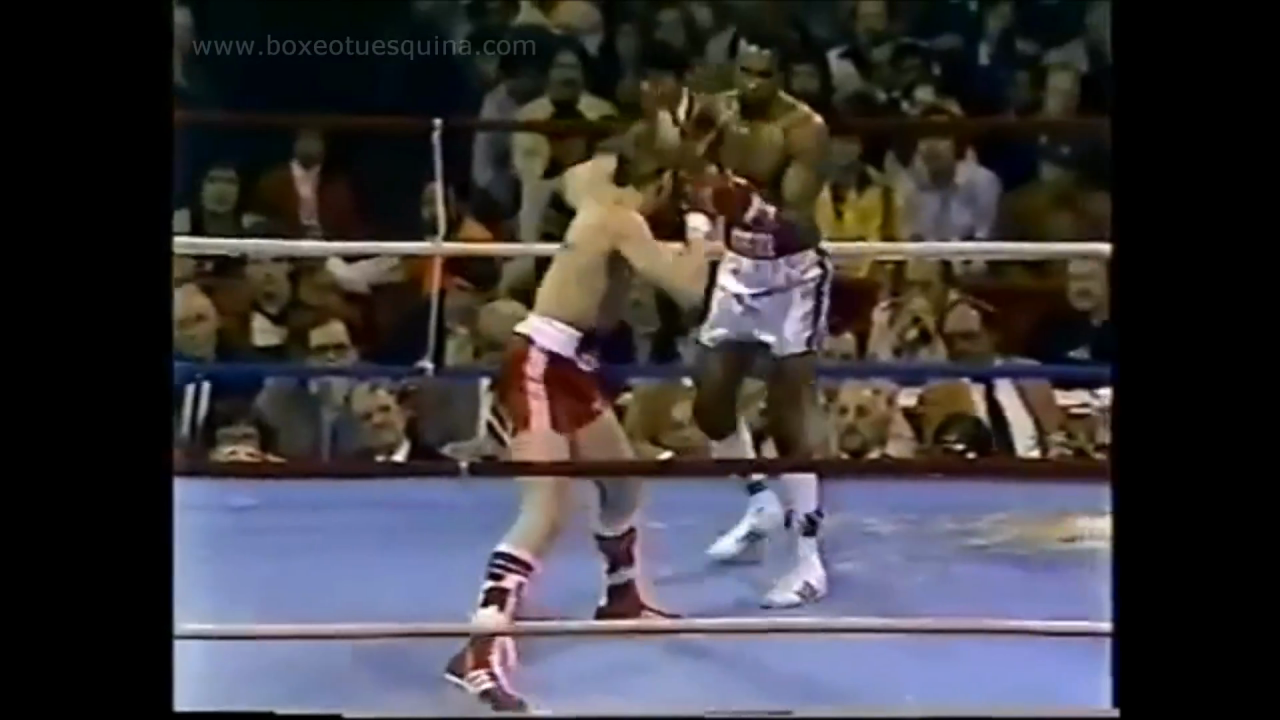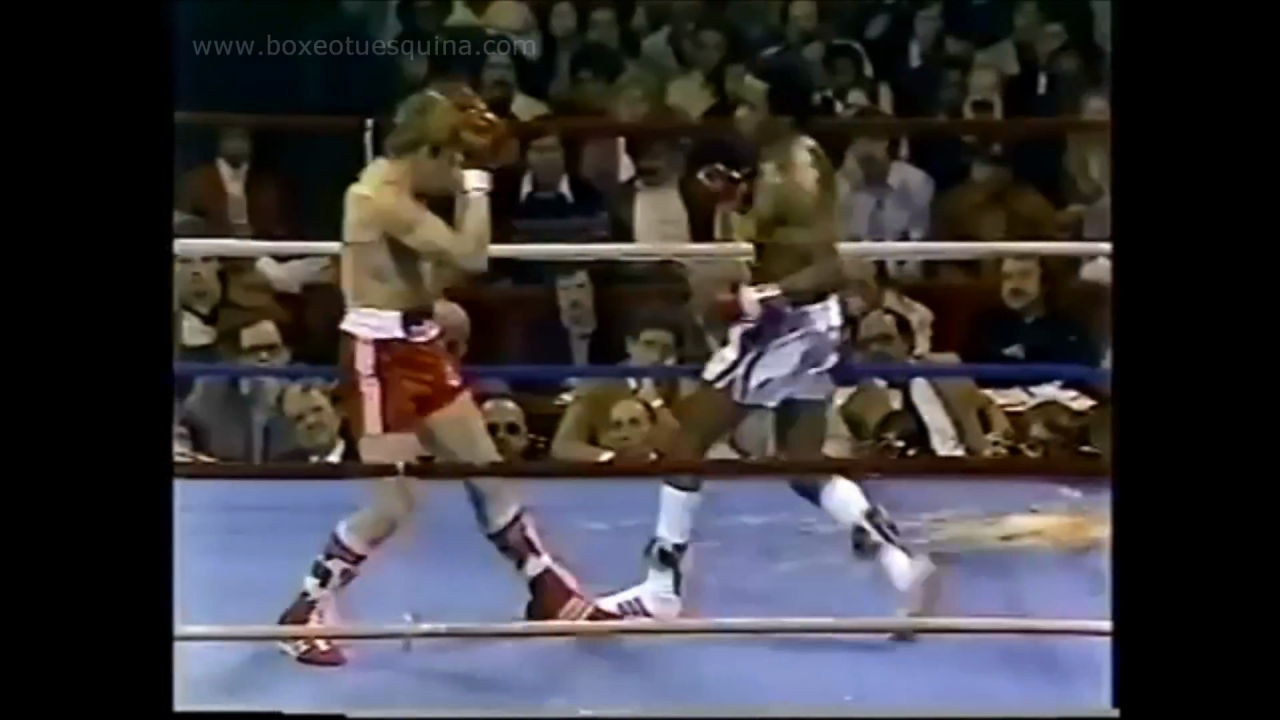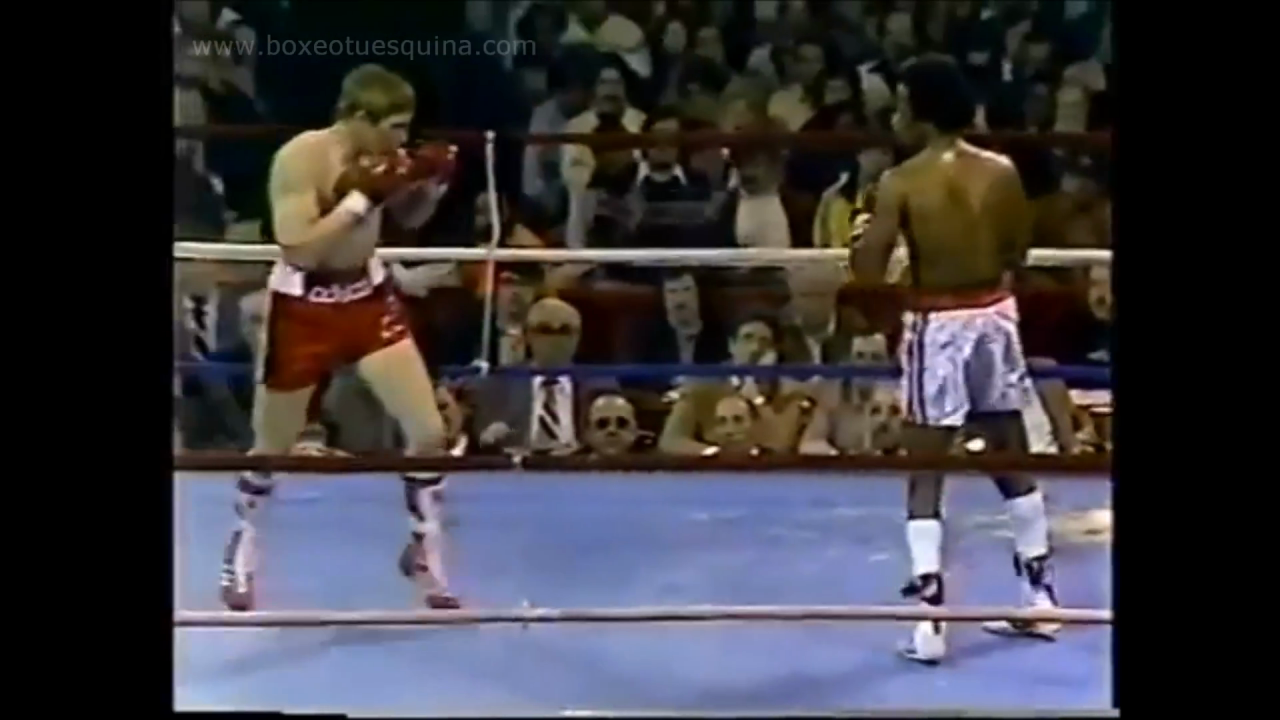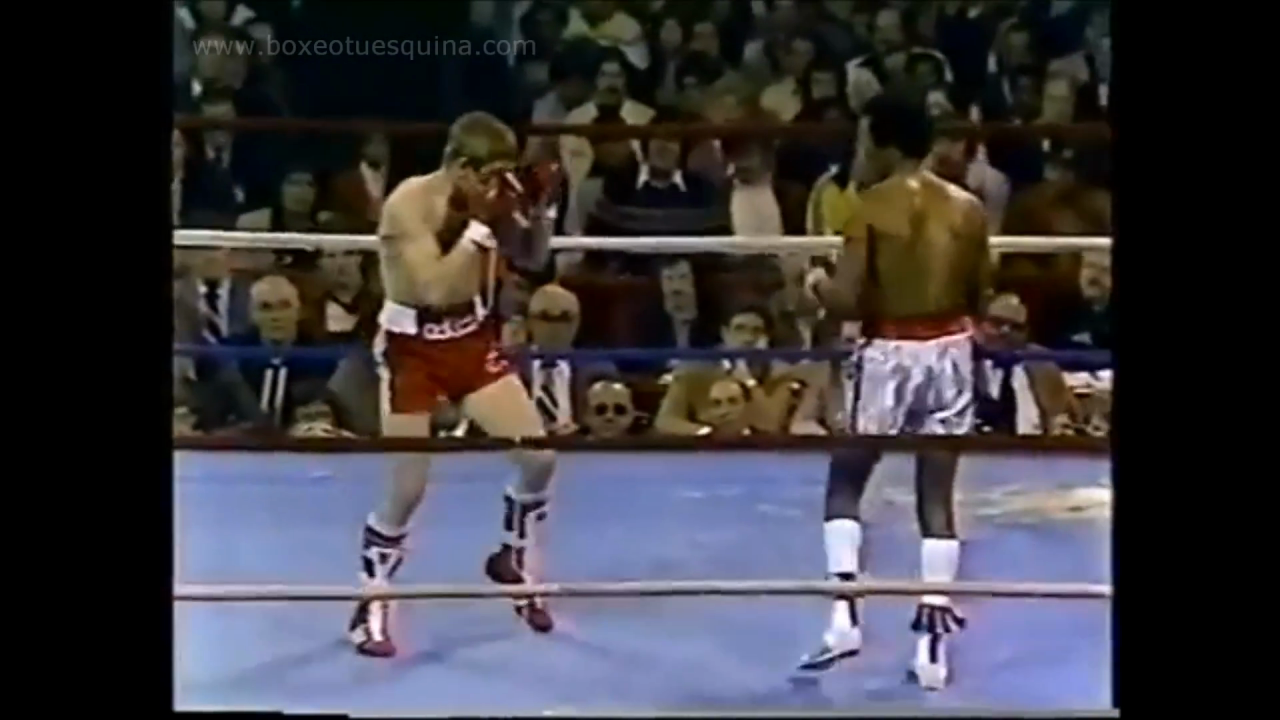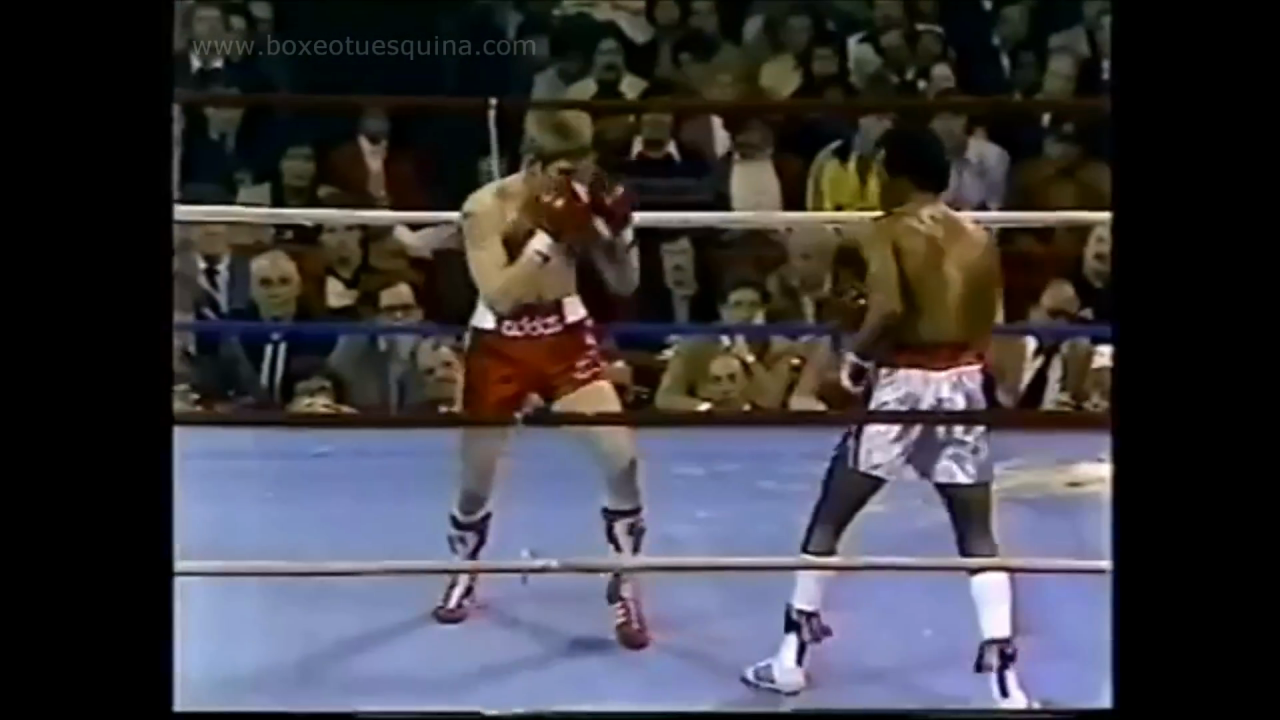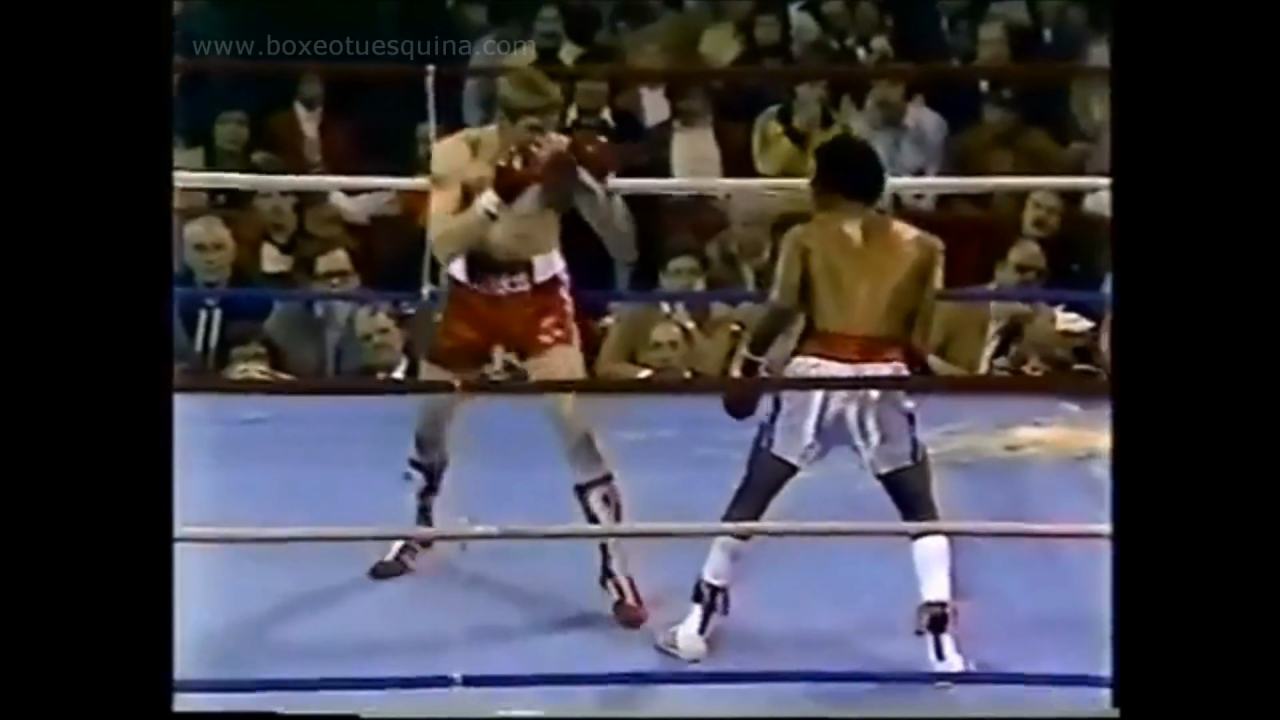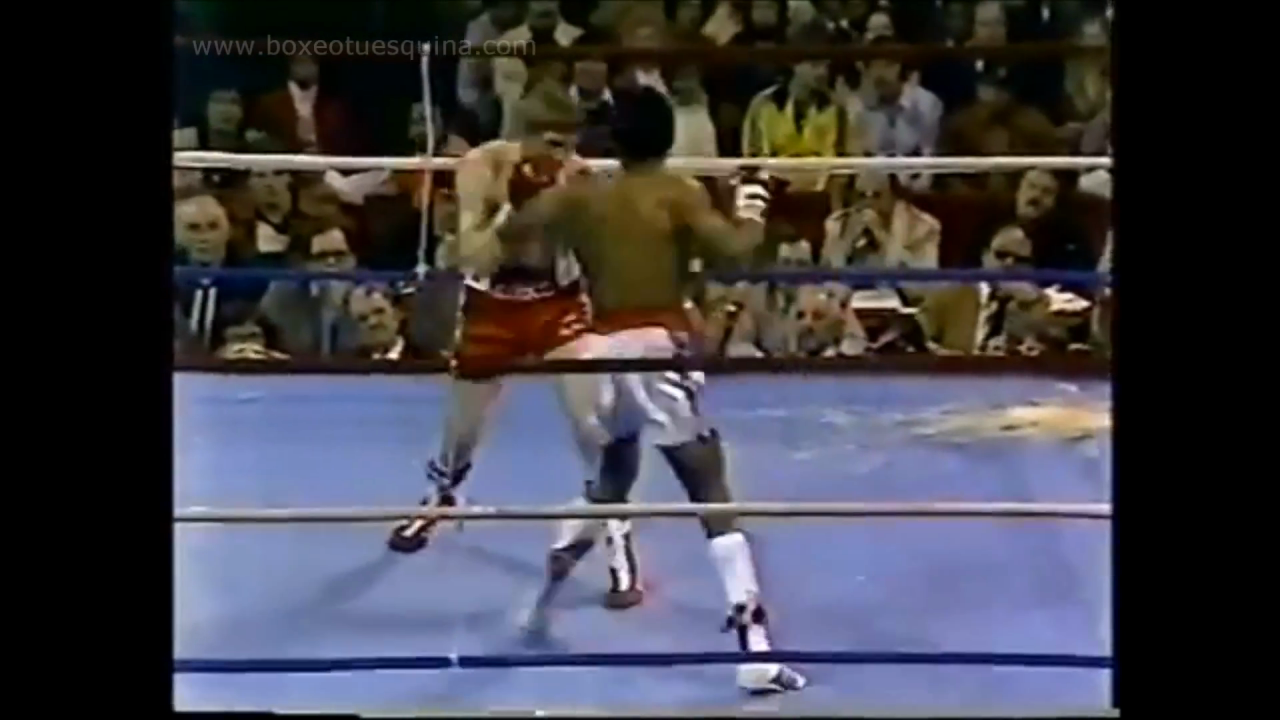
dt=0.7s
person 1, frame 1
left shoulder: (804, 128)
right shoulder: (717, 111)
left elbow: (800, 220)
left wrist: (754, 209)
left hip: (793, 272)
right hip: (738, 270)
left knee: (786, 415)
right knee: (711, 400)
left ankle: (809, 561)
right ankle: (761, 502)
person 1, frame 2
left shoulder: (788, 177)
right shoulder: (791, 161)
left elbow: (825, 274)
left wrist: (751, 299)
right wrist: (739, 197)
left hip: (779, 326)
right hip: (810, 323)
left knee: (682, 444)
right knee: (807, 469)
left ankle: (661, 591)
right ankle: (899, 559)
person 1, frame 3
left shoulder: (901, 182)
right shoulder: (1002, 171)
left elbow: (867, 267)
right elbow: (1015, 255)
left wrist: (869, 231)
left hip: (938, 327)
right hip: (996, 317)
left knee: (925, 475)
right knee: (1011, 462)
left ankle: (930, 618)
right ankle: (1040, 597)
person 1, frame 4
left shoulder: (869, 207)
right shoulder: (969, 209)
left elbow: (848, 300)
right elbow: (979, 300)
left wrist: (818, 280)
left hip: (890, 354)
right hip: (950, 352)
left knee: (844, 484)
right knee: (936, 501)
left ankle: (845, 617)
right ankle: (933, 641)
person 1, frame 5
left shoulder: (888, 232)
right shoulder: (980, 240)
left elbow: (889, 309)
right elbow: (984, 329)
left wrist: (854, 362)
left hip: (903, 383)
right hip: (962, 383)
left knee: (829, 518)
right knee: (977, 537)
left ankle: (792, 657)
right ankle: (1005, 679)
person 1, frame 6
left shoulder: (804, 237)
right shoulder: (919, 246)
left elbow: (782, 306)
right elbow: (917, 341)
left wrist: (748, 364)
left hip: (816, 374)
right hip: (882, 380)
left knee: (750, 500)
right knee: (921, 512)
left ankle: (695, 626)
right ankle: (942, 642)
person 1, frame 7
left shoulder: (580, 195)
right shoulder: (679, 194)
left elbow: (514, 233)
right elbow: (735, 250)
right wrist: (751, 204)
left hip: (601, 348)
right hip: (656, 348)
left knee: (614, 477)
right knee: (713, 500)
left ankle: (549, 592)
right ankle: (753, 649)
person 2, frame 1
left shoulder: (600, 196)
right shoulder: (625, 222)
right elbow: (689, 290)
right wrist: (700, 221)
left hip: (570, 362)
right hip: (543, 365)
left knee: (624, 479)
right knee: (545, 513)
left ankle: (622, 599)
right ankle: (480, 652)
person 2, frame 2
left shoulder: (401, 180)
right shoulder: (380, 199)
right elbow: (469, 256)
left wrist: (472, 158)
right wrist: (477, 174)
left hip: (421, 343)
right hip: (379, 353)
left knee: (486, 469)
right knee: (391, 507)
left ankle: (554, 594)
right ankle: (307, 610)
person 2, frame 3
left shoulder: (382, 159)
right shoulder: (299, 158)
left elbow: (409, 217)
right elbow: (300, 249)
left wrist: (430, 183)
right wrist: (360, 197)
left hip: (368, 301)
right hip: (301, 309)
left knee: (429, 432)
right knee: (273, 449)
left ankle: (425, 551)
right ankle: (242, 545)
person 2, frame 4
left shoulder: (487, 198)
right shoulder: (409, 205)
left elbow: (531, 261)
right elbow: (436, 290)
left wrist: (535, 207)
right wrist: (483, 226)
left hip: (472, 337)
right hip: (410, 346)
left knee: (540, 458)
right knee: (408, 490)
left ankle: (511, 556)
right ankle: (370, 607)
person 2, frame 5
left shoulder: (578, 198)
right shoulder: (486, 207)
left elbow: (625, 284)
right elbow: (498, 295)
left wrist: (619, 232)
right wrist: (549, 238)
left hip: (565, 338)
right hip: (499, 346)
left knee: (621, 459)
right knee: (475, 482)
left ankle: (623, 590)
right ankle: (463, 577)
person 2, frame 6
left shoulder: (561, 153)
right shoulder: (455, 153)
right elbow: (442, 246)
left wrist: (599, 178)
right wrist: (497, 196)
left hip: (539, 295)
right hip: (471, 296)
left knee: (577, 430)
right knee: (430, 425)
left ankle: (614, 564)
right ankle: (417, 528)
person 2, frame 7
left shoulder: (573, 171)
right shoulder: (481, 167)
right elbow: (475, 258)
right wrist: (515, 205)
left hip: (557, 299)
right hip: (492, 304)
left knee: (592, 424)
right knee: (460, 439)
left ankle: (621, 555)
right ankle: (436, 502)
